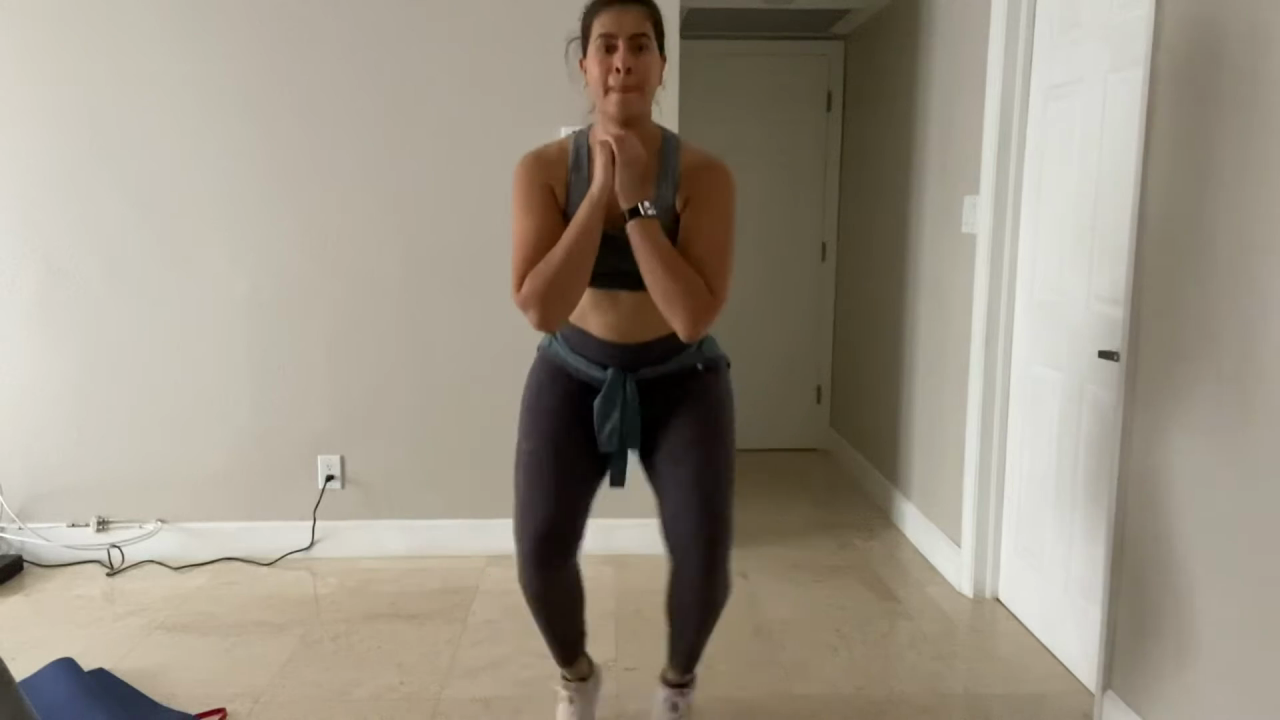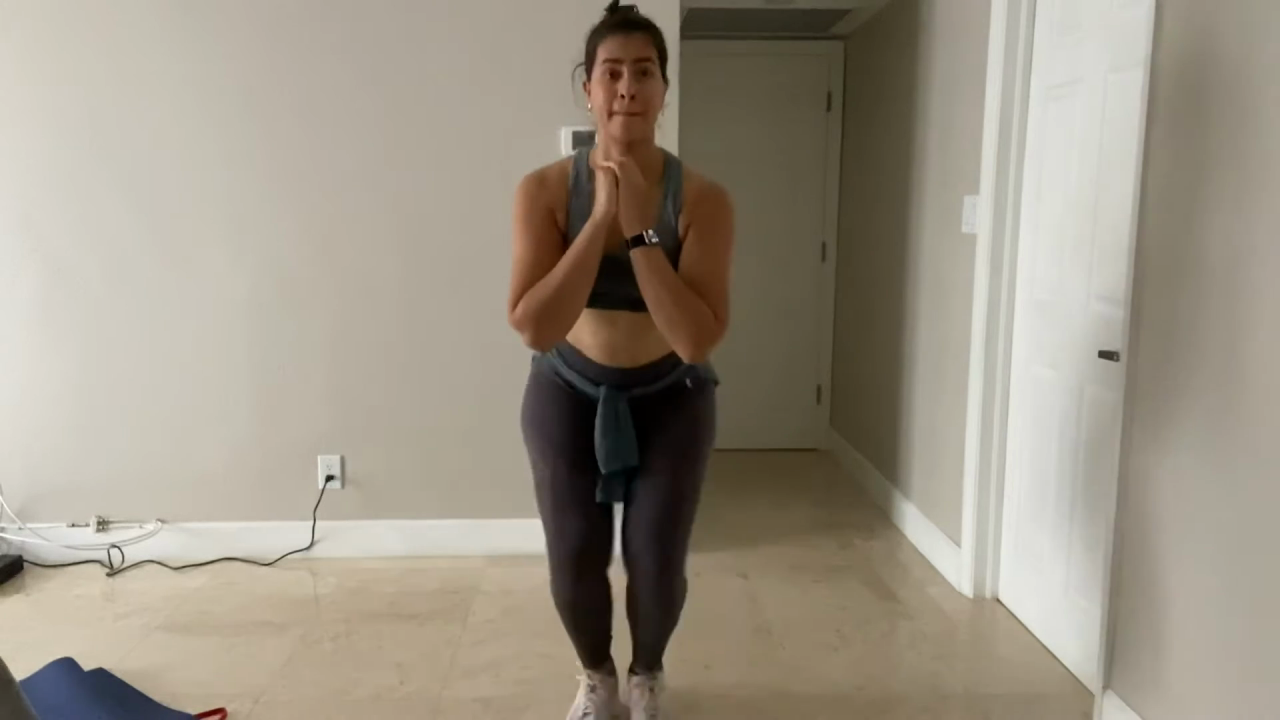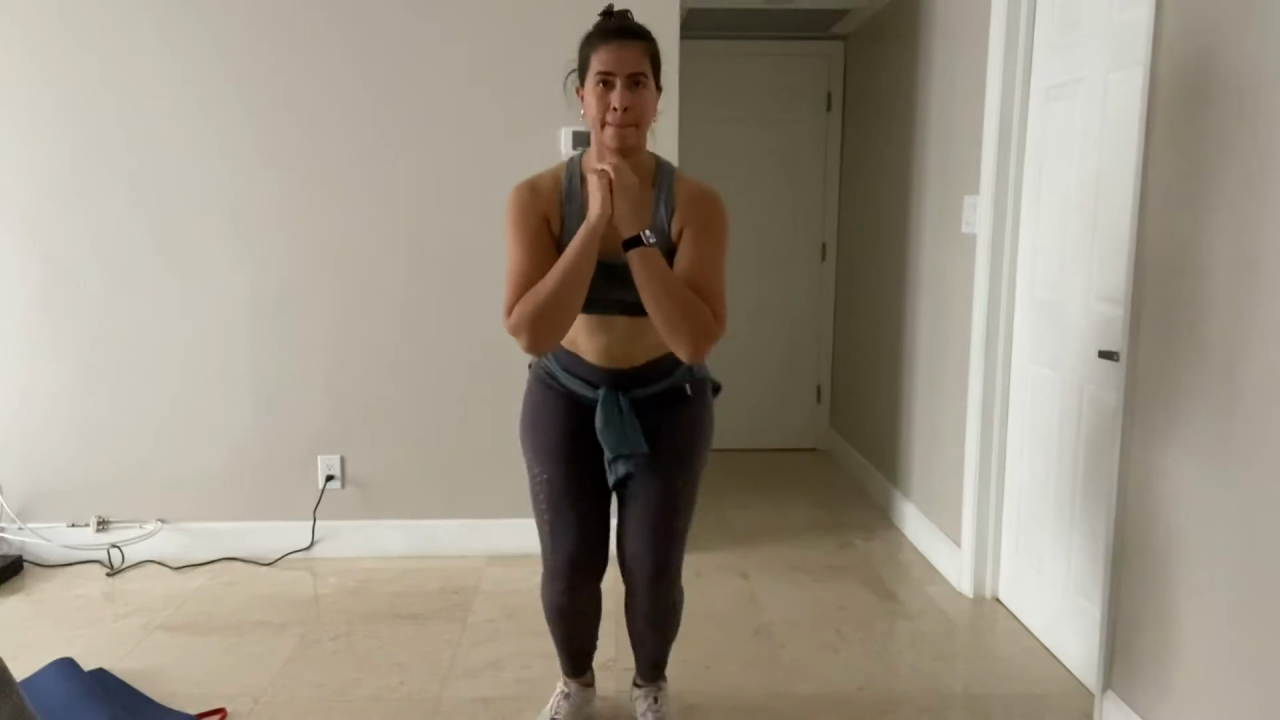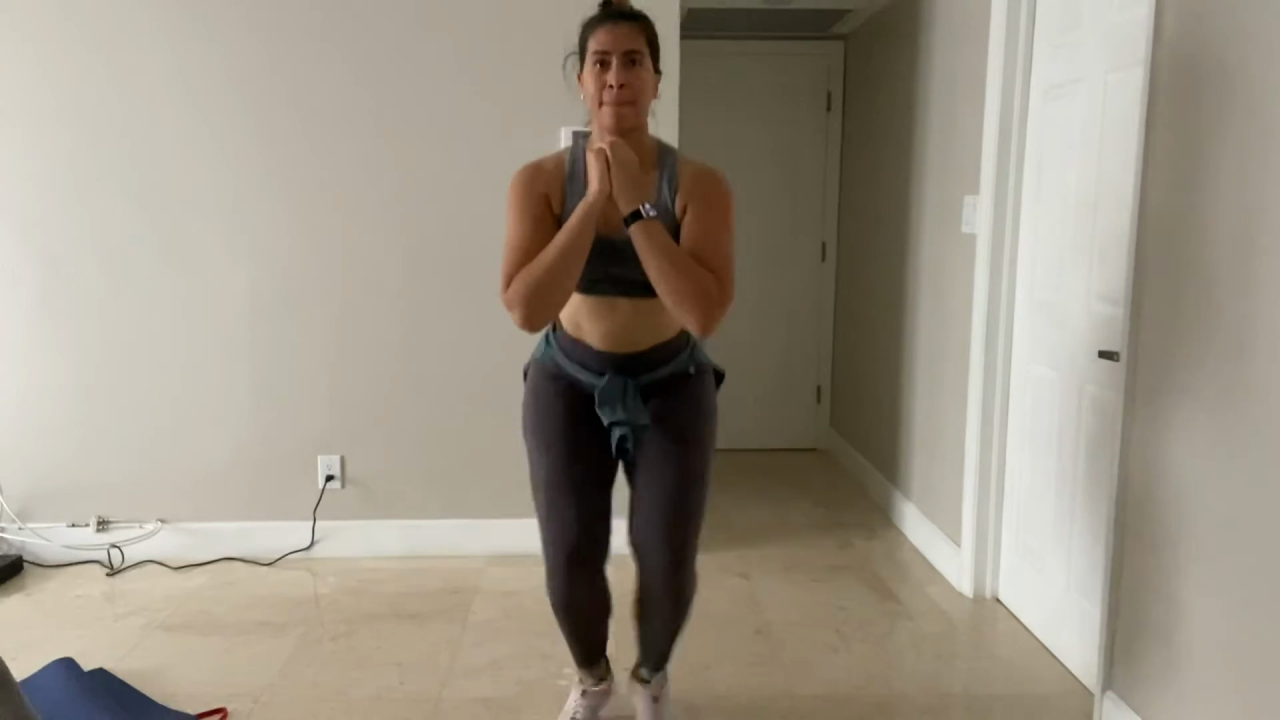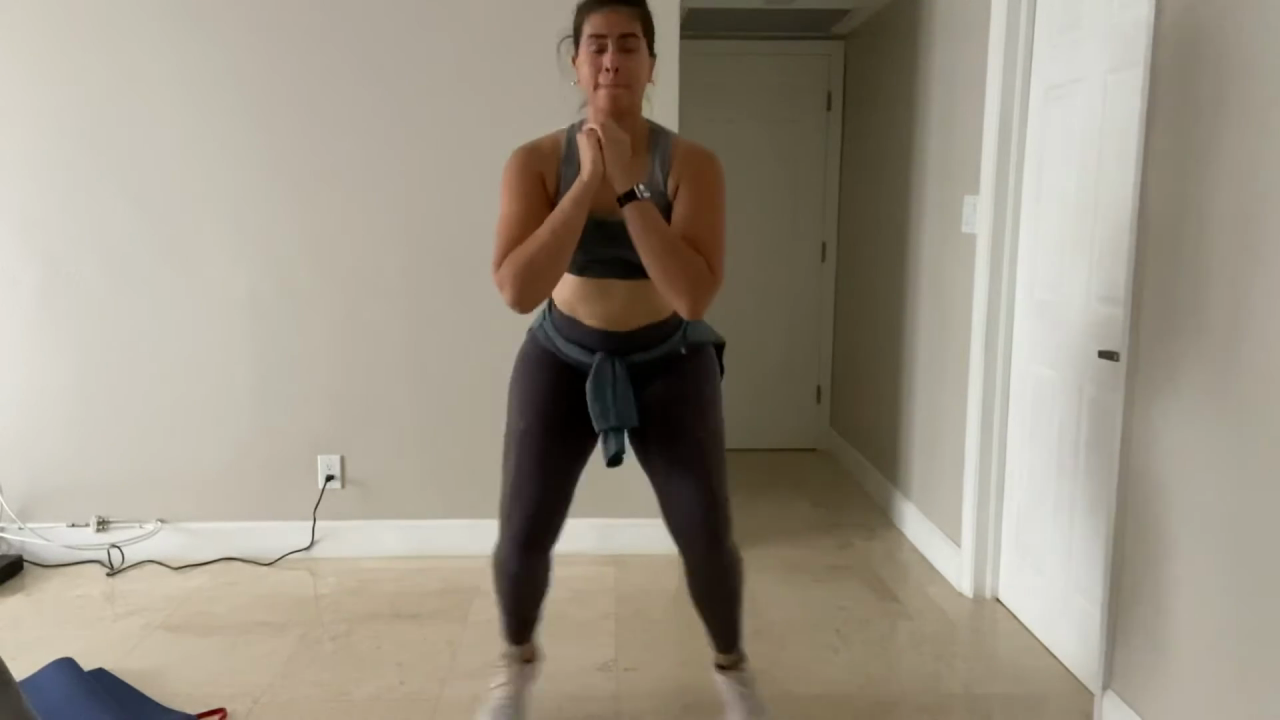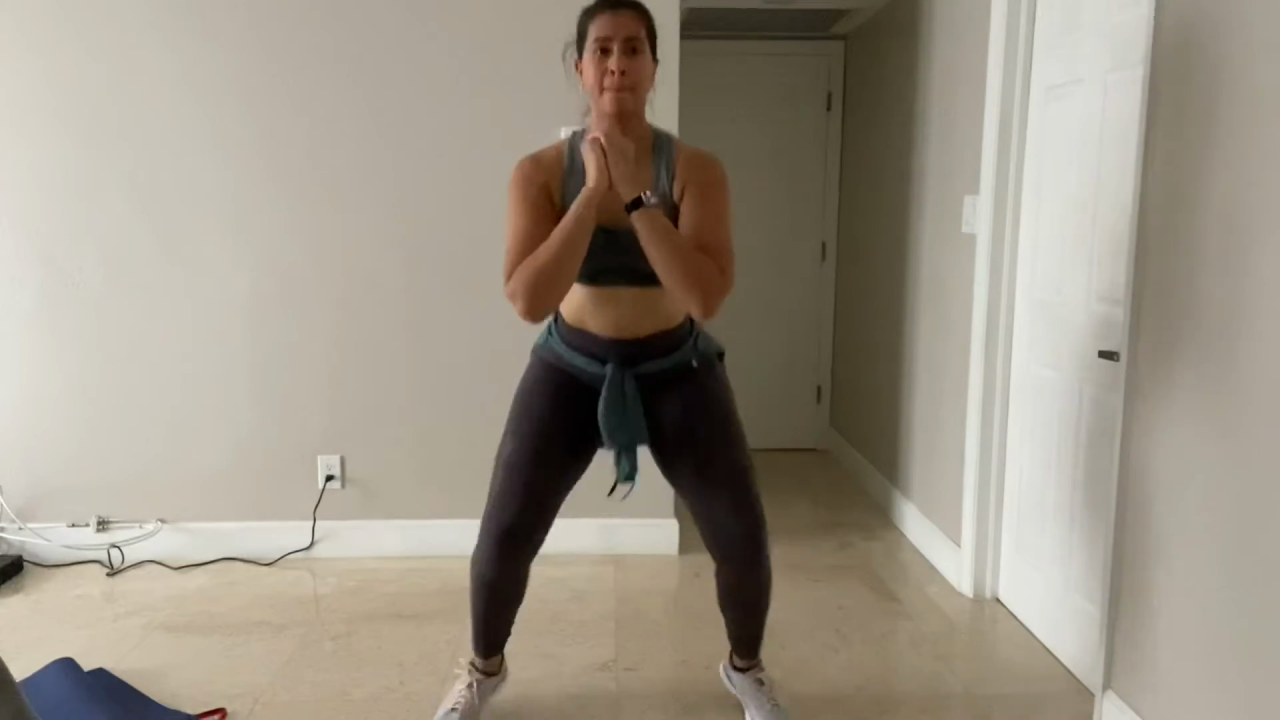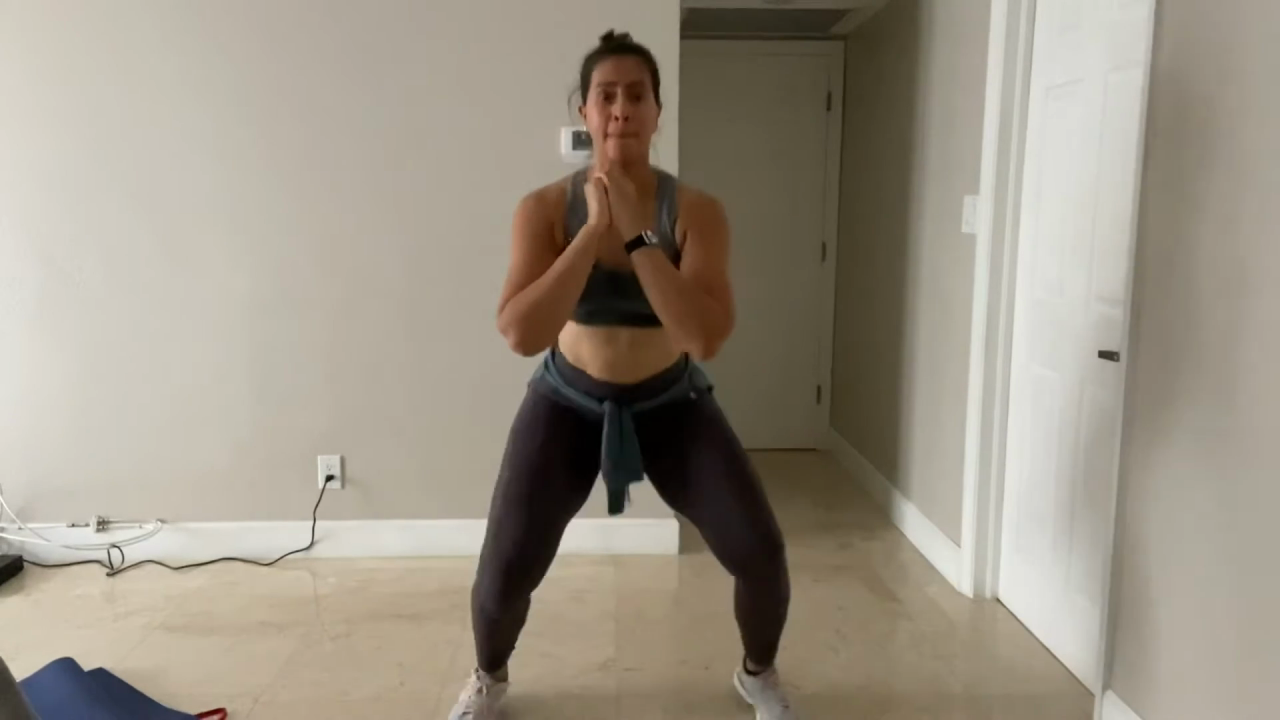
dt=0.7s
person 1, frame 1
left shoulder: (704, 174)
right shoulder: (543, 169)
left elbow: (695, 317)
right elbow: (539, 311)
left wrist: (636, 205)
right wrist: (598, 196)
left hip: (679, 377)
right hip: (574, 375)
left knee: (703, 551)
right knee: (540, 547)
person 1, frame 2
left shoulder: (702, 199)
right shoulder: (544, 189)
left elbow: (699, 339)
right elbow: (533, 328)
left wrist: (639, 229)
right wrist: (600, 220)
left hip: (669, 393)
right hip: (570, 388)
left knee: (656, 559)
right knee: (576, 553)
person 1, frame 3
left shoulder: (695, 202)
right shoulder: (538, 197)
left elbow: (696, 342)
right elbow: (530, 334)
left wrist: (635, 233)
right wrist: (595, 225)
left hip: (666, 394)
right hip: (568, 392)
left knee: (651, 561)
right knee: (571, 558)
person 1, frame 4
left shoulder: (698, 183)
right shoulder: (542, 179)
left elbow: (704, 315)
right elbow: (524, 307)
left wrist: (635, 207)
right wrist: (593, 200)
left hip: (668, 383)
right hip: (569, 379)
left knee: (664, 553)
right knee: (573, 555)
person 1, frame 5
left shoulder: (690, 164)
right shoulder: (534, 162)
left elbow: (694, 296)
right elbow: (517, 291)
left wrist: (629, 189)
right wrist: (588, 183)
left hip: (666, 365)
right hip: (563, 364)
left knee: (704, 537)
right knee: (524, 535)
right ankle: (518, 659)
person 1, frame 6
left shoulder: (695, 169)
right shoulder: (540, 171)
left elbow: (707, 298)
right elbow: (528, 301)
left wrist: (636, 193)
right wrist: (595, 192)
left hip: (676, 374)
right hip: (569, 371)
left knee: (742, 541)
right knee: (503, 540)
person 1, frame 7
left shoulder: (696, 210)
right shoulder: (544, 209)
left elbow: (708, 337)
right elbow: (521, 334)
left wrist: (635, 237)
right wrist: (592, 233)
left hip: (671, 407)
right hip: (567, 405)
left knee: (760, 550)
right knee: (505, 570)
